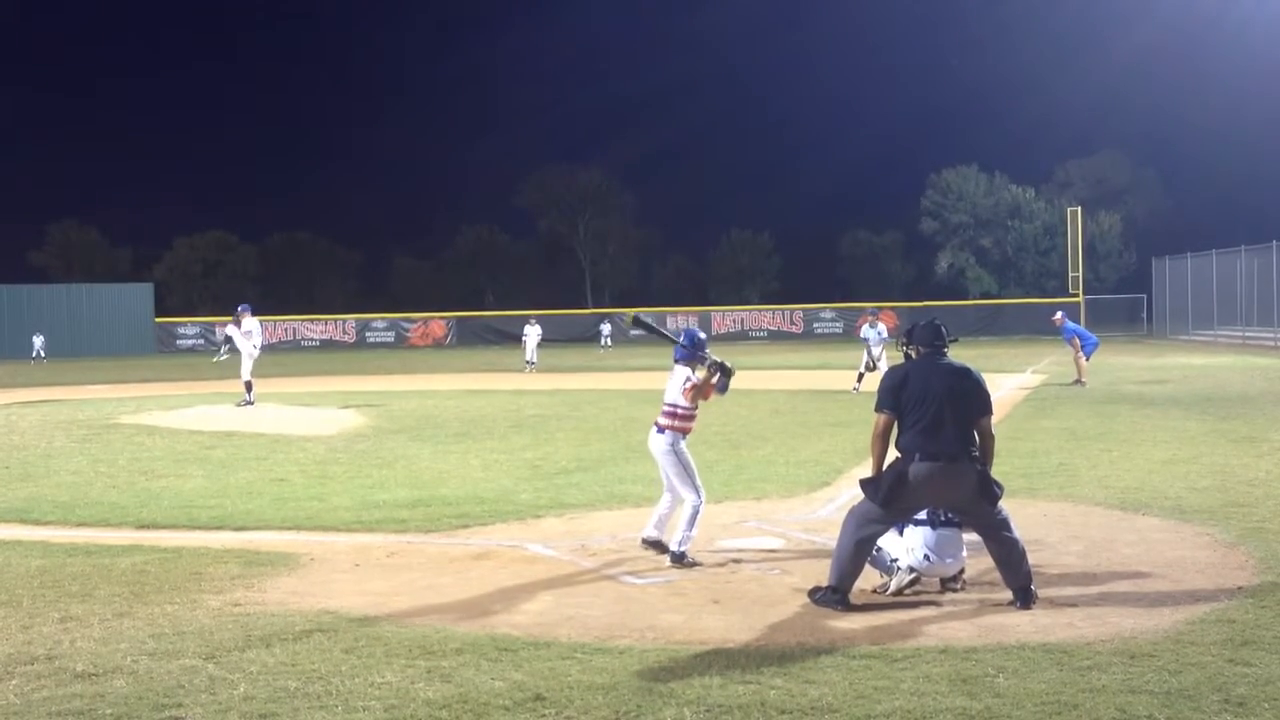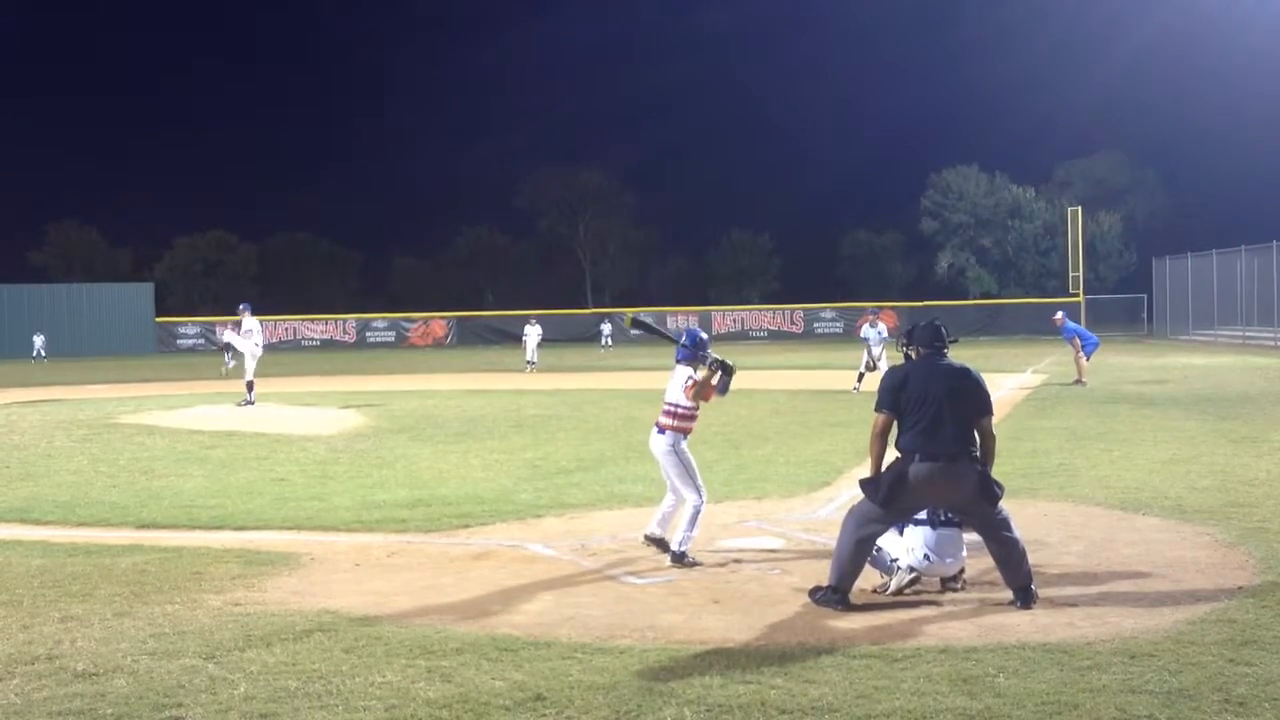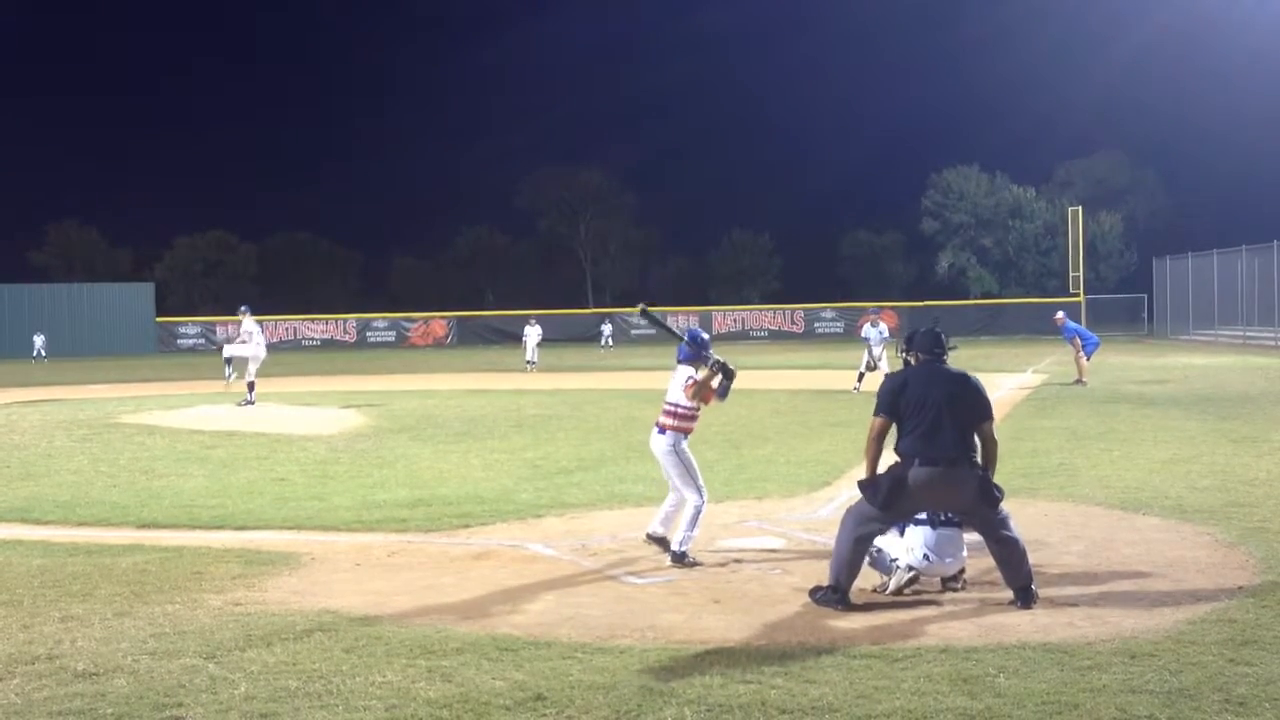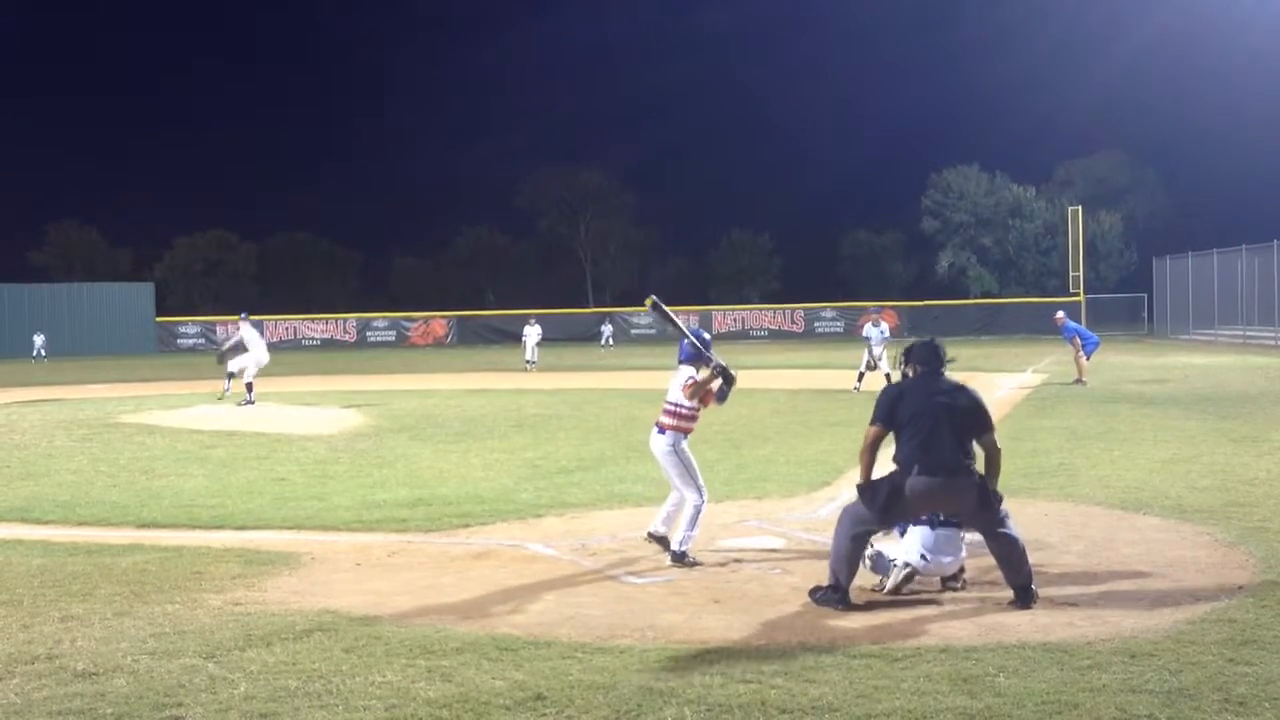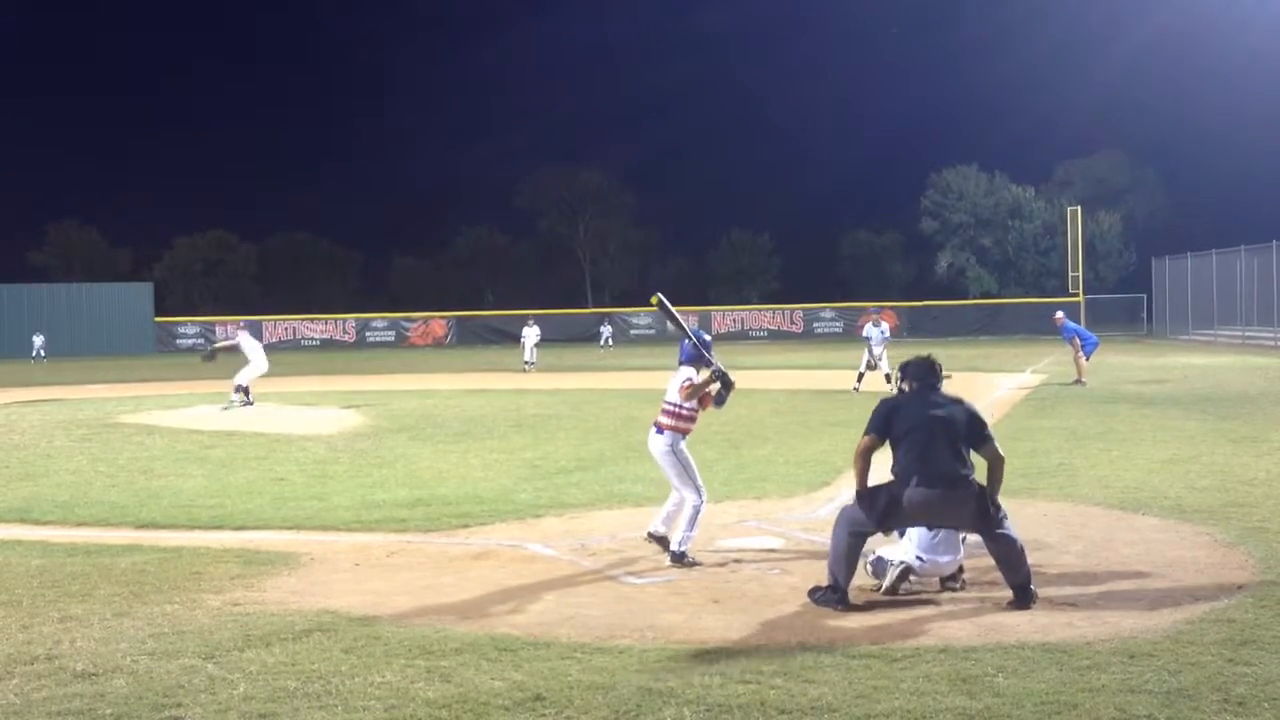
dt=0.1s
person 1, frame 1
left shoulder: (898, 375)
right shoulder: (971, 376)
left elbow: (882, 431)
right elbow: (986, 434)
left wrist: (876, 477)
right wrist: (983, 476)
left hip: (916, 471)
right hip: (963, 472)
left knee: (861, 522)
right knee: (996, 526)
left ankle: (836, 592)
right ankle: (1023, 591)
person 1, frame 2
left shoulder: (898, 375)
right shoulder: (970, 377)
left elbow: (880, 431)
right elbow: (987, 434)
left wrist: (875, 477)
right wrist: (983, 476)
left hip: (916, 471)
right hip: (963, 472)
left knee: (861, 522)
right knee: (997, 526)
left ankle: (836, 592)
right ankle: (1024, 590)
person 1, frame 3
left shoulder: (898, 381)
right shoulder: (970, 383)
left elbow: (877, 434)
right elbow: (989, 439)
left wrist: (870, 479)
right wrist: (985, 481)
left hip: (915, 475)
right hip: (963, 476)
left knee: (859, 521)
right knee: (997, 525)
left ankle: (836, 591)
right ankle: (1024, 590)
person 1, frame 4
left shoulder: (896, 392)
right shoulder: (967, 395)
left elbow: (871, 441)
right elbow: (993, 449)
left wrist: (864, 486)
right wrist: (989, 492)
left hip: (914, 484)
right hip: (962, 485)
left knee: (853, 519)
right knee: (996, 521)
left ankle: (837, 592)
right ankle: (1024, 590)
person 1, frame 5
left shoulder: (892, 406)
right shoulder: (963, 408)
left elbow: (864, 450)
right elbow: (996, 457)
left wrist: (861, 493)
right wrist: (990, 500)
left hip: (912, 495)
right hip: (960, 496)
left knee: (850, 519)
right knee: (995, 522)
left ankle: (835, 592)
right ankle: (1023, 591)
person 2, frame 1
left shoulder: (685, 372)
right shoulder: (684, 373)
left elbow: (716, 390)
right elbow: (692, 397)
left wrist: (722, 375)
right wrist: (710, 373)
left hip: (662, 438)
right hip: (670, 441)
left knee: (673, 493)
right knee: (695, 497)
left ankle: (651, 536)
right ankle: (677, 552)
person 2, frame 2
left shoulder: (686, 372)
right shoulder: (685, 372)
left elbow: (717, 391)
right elbow: (693, 395)
left wrist: (725, 375)
right wrist: (710, 371)
left hip: (663, 438)
right hip: (670, 441)
left knee: (677, 492)
right knee: (696, 496)
left ankle: (654, 533)
right ankle: (678, 552)
person 2, frame 3
left shoulder: (687, 372)
right shoulder: (686, 372)
left elbow: (717, 396)
right elbow: (693, 394)
left wrist: (726, 378)
right wrist: (711, 372)
left hip: (663, 438)
right hip: (671, 441)
left knee: (680, 492)
right knee: (697, 497)
left ankle: (656, 532)
right ankle: (678, 552)
person 2, frame 4
left shoulder: (690, 373)
right shoulder: (688, 372)
left elbow: (715, 399)
right elbow: (690, 394)
left wrist: (725, 382)
right wrist: (711, 376)
left hip: (664, 438)
right hip: (670, 441)
left knee: (682, 491)
right knee: (697, 496)
left ankle: (657, 531)
right ankle: (678, 552)
person 2, frame 5
left shoulder: (689, 374)
right shoulder: (688, 373)
left elbow: (714, 402)
right elbow: (686, 396)
left wrist: (724, 386)
right wrist: (710, 379)
left hip: (662, 439)
right hip: (669, 441)
left knee: (682, 492)
right knee: (696, 496)
left ankle: (657, 531)
right ankle: (677, 552)
